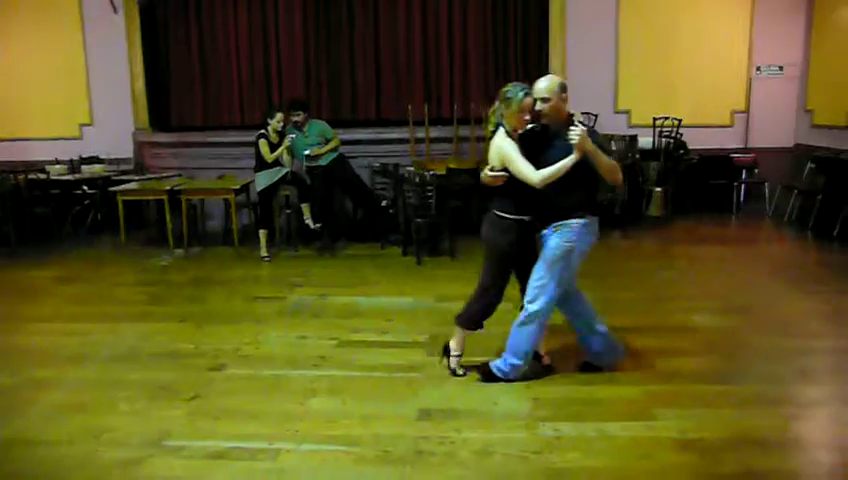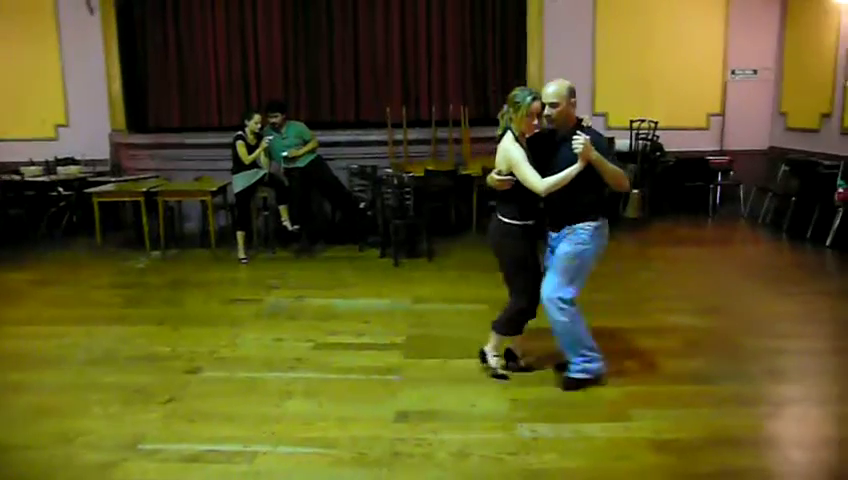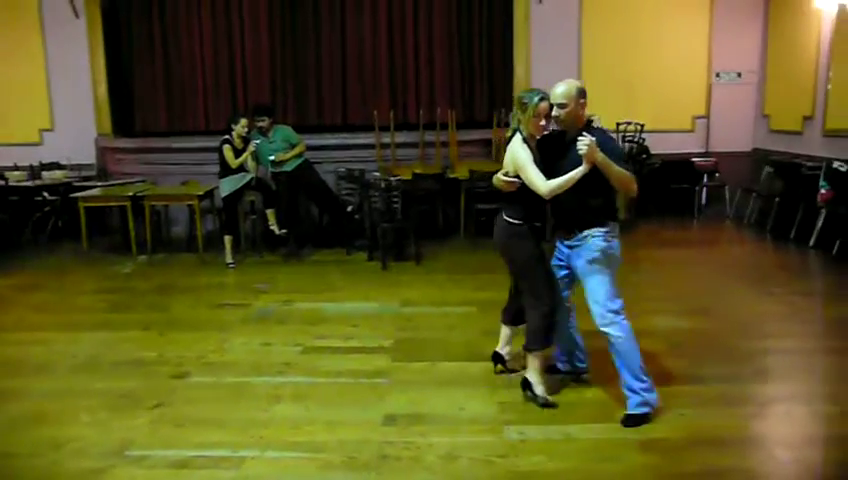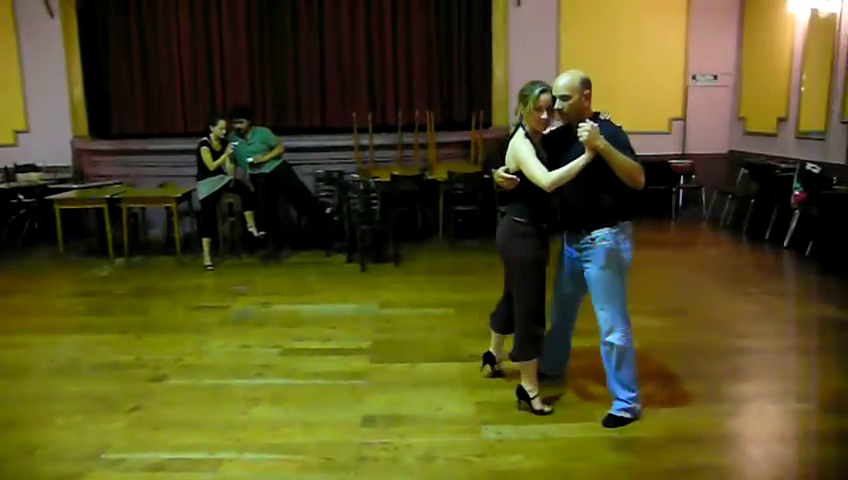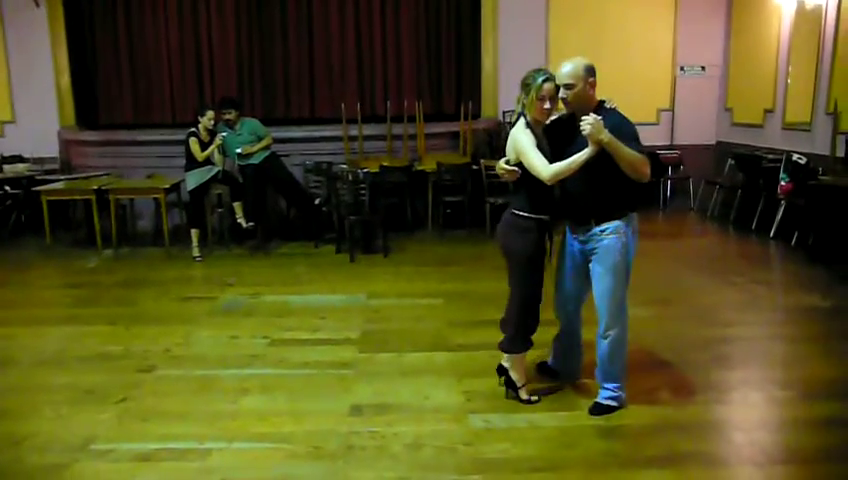
dt=0.3s
person 1, frame 1
left shoulder: (580, 134)
left elbow: (616, 178)
left wrist: (588, 148)
left hip: (574, 227)
right hip: (553, 227)
left knee: (539, 294)
right knee: (565, 293)
left ankle: (511, 366)
right ankle: (605, 352)
person 1, frame 2
left shoulder: (591, 138)
right shoulder: (543, 141)
left elbow: (622, 184)
left wrist: (592, 156)
right wrist: (497, 178)
left hip: (584, 231)
right hip: (557, 231)
left knee: (554, 295)
right knee: (559, 296)
left ankle: (587, 365)
right ankle: (583, 359)
person 1, frame 3
left shoulder: (600, 141)
right shoulder: (551, 142)
left elbow: (630, 188)
left wrist: (597, 158)
right wrist: (501, 178)
left hip: (595, 238)
right hip: (564, 238)
left knee: (607, 314)
left ankle: (642, 396)
right ankle: (571, 361)
person 1, frame 4
left shoulder: (608, 132)
right shoulder: (557, 138)
left elbow: (637, 180)
left wrist: (601, 146)
right wrist: (504, 175)
left hip: (605, 239)
right hip: (573, 239)
left knee: (612, 323)
right knee: (562, 308)
left ankle: (627, 402)
right ankle: (552, 365)
person 1, frame 5
left shoulder: (614, 122)
right shoulder: (560, 127)
left elbow: (643, 172)
left wrist: (605, 139)
right wrist: (507, 166)
left hip: (611, 231)
right hip: (575, 230)
left knee: (610, 315)
right knee: (565, 305)
left ankle: (612, 390)
right ankle: (564, 366)
person 2, frame 1
left shoulder: (513, 137)
right shoulder: (504, 143)
right elbow: (537, 179)
right wrist: (575, 155)
left hip: (519, 225)
right hip: (504, 227)
right knee: (489, 291)
left ankle: (535, 349)
right ankle: (453, 349)
person 2, frame 2
left shoulder: (520, 141)
right shoulder: (511, 148)
right elbow: (541, 187)
right wrist: (580, 164)
left hip: (520, 228)
right hip: (509, 231)
left knee: (530, 292)
right knee: (524, 296)
left ankle: (512, 351)
right ankle: (491, 350)
person 2, frame 3
left shoulder: (532, 144)
right shoulder: (519, 149)
right elbow: (545, 189)
right wrist: (585, 167)
left hip: (520, 230)
right hip: (517, 232)
left knee: (522, 292)
right knee: (543, 300)
left ankle: (502, 351)
right ankle: (533, 378)
person 2, frame 4
left shoulder: (540, 139)
right shoulder: (521, 144)
right elbow: (548, 182)
right wrist: (588, 155)
left hip: (525, 231)
right hip: (521, 233)
left knee: (514, 296)
right knee: (530, 309)
left ankle: (493, 353)
right ankle: (528, 389)
person 2, frame 5
left shoulder: (544, 129)
right shoulder: (522, 134)
right elbow: (548, 174)
right wrist: (591, 149)
left hip: (534, 226)
right hip: (521, 227)
left knee: (525, 299)
right knee: (524, 301)
left ankle: (508, 364)
right ankle: (517, 380)
person 3, frame 1
left shoulder: (281, 135)
right shoulder: (262, 136)
left elbow: (285, 157)
right elbow: (269, 158)
left wrist: (289, 170)
right wrist: (283, 147)
left hip: (279, 170)
right hip: (264, 174)
left knee: (303, 183)
right knee: (265, 210)
left ankle: (307, 218)
right ankle: (263, 248)
person 3, frame 2
left shoulder: (258, 136)
right shoulder: (239, 138)
left elbow: (262, 159)
right elbow: (247, 160)
right wrist: (261, 148)
left hip: (256, 171)
right hip: (242, 176)
left knee: (281, 184)
right knee: (243, 211)
left ankle: (285, 220)
right ankle: (241, 250)
person 3, frame 3
left shoulder: (246, 140)
right shoulder: (226, 142)
left elbow: (250, 164)
right elbow: (233, 164)
right wrist: (248, 152)
left hip: (243, 175)
right hip: (228, 180)
left knee: (268, 189)
right knee: (230, 215)
left ankle: (273, 224)
right ankle: (228, 254)
person 3, frame 4
left shoulder: (223, 142)
right shoulder: (204, 144)
left elbow: (227, 166)
right elbow: (211, 166)
right wrist: (226, 154)
left hip: (221, 177)
right hip: (206, 182)
left knee: (246, 191)
right knee: (208, 218)
left ankle: (251, 227)
right ankle: (206, 256)
person 3, frame 5
left shoulder: (212, 133)
right shoulder: (192, 135)
left elbow: (217, 159)
right elbow: (200, 157)
right wrist: (214, 145)
left hip: (210, 168)
right hip: (195, 173)
left knee: (235, 182)
right knee: (197, 209)
left ankle: (240, 217)
right ankle: (195, 247)
person 4, frame 1
left shoulder: (319, 125)
right shoulder: (289, 131)
left elbow: (337, 140)
left wrist: (322, 150)
left hip: (334, 160)
right hip: (315, 170)
left knee: (357, 187)
right knee: (322, 204)
left ankle: (382, 215)
right ankle: (333, 234)
person 4, frame 2
left shoulder: (297, 127)
right shoulder: (266, 133)
left elbow: (314, 142)
left wrist: (299, 152)
left hip: (311, 162)
right hip: (293, 171)
left knee: (335, 189)
right knee: (300, 206)
left ankle: (357, 216)
right ankle: (311, 236)
person 4, frame 3
left shoulder: (284, 130)
right shoulder: (254, 136)
left elbow: (302, 146)
left wrist: (287, 156)
left hip: (299, 166)
right hip: (281, 175)
left knee: (323, 193)
right knee: (287, 209)
left ankle: (345, 220)
right ankle: (299, 240)
person 4, frame 4
left shoulder: (262, 132)
right shoulder: (232, 138)
left elbow: (280, 148)
left wrist: (265, 157)
left hip: (277, 168)
right hip: (259, 177)
left knee: (301, 195)
right knee: (265, 211)
left ankle: (324, 223)
right ankle: (277, 242)
person 4, frame 5
left shoulder: (251, 123)
right shoulder: (220, 129)
left elbow: (269, 139)
left wrist: (253, 149)
left hip: (266, 158)
right hip: (247, 167)
left knee: (289, 185)
right knee: (254, 202)
left ankle: (314, 213)
right ankle: (265, 233)
